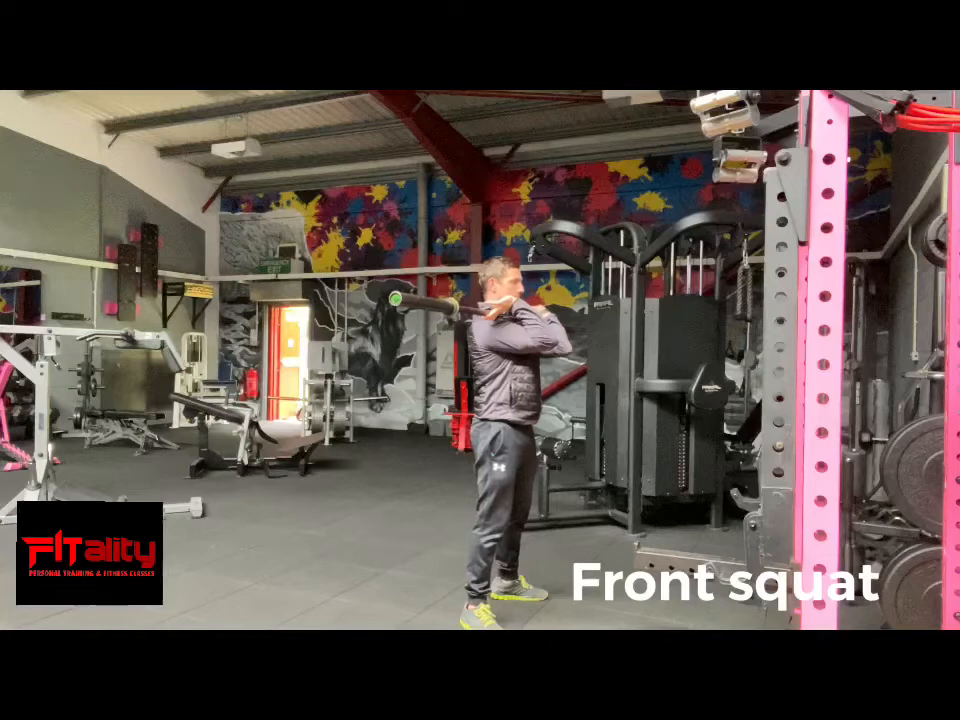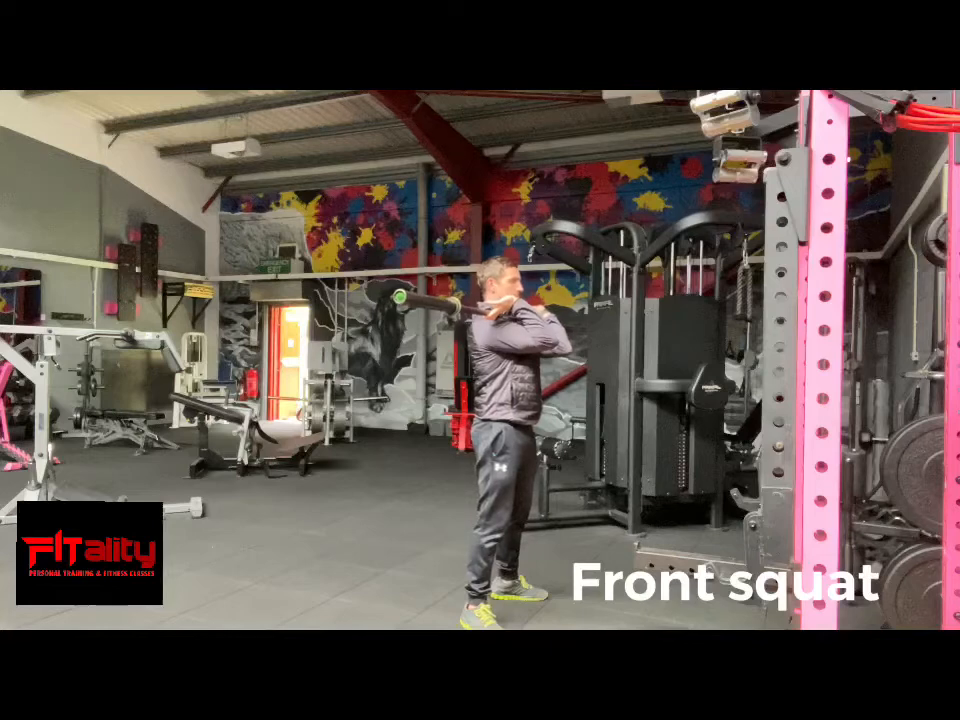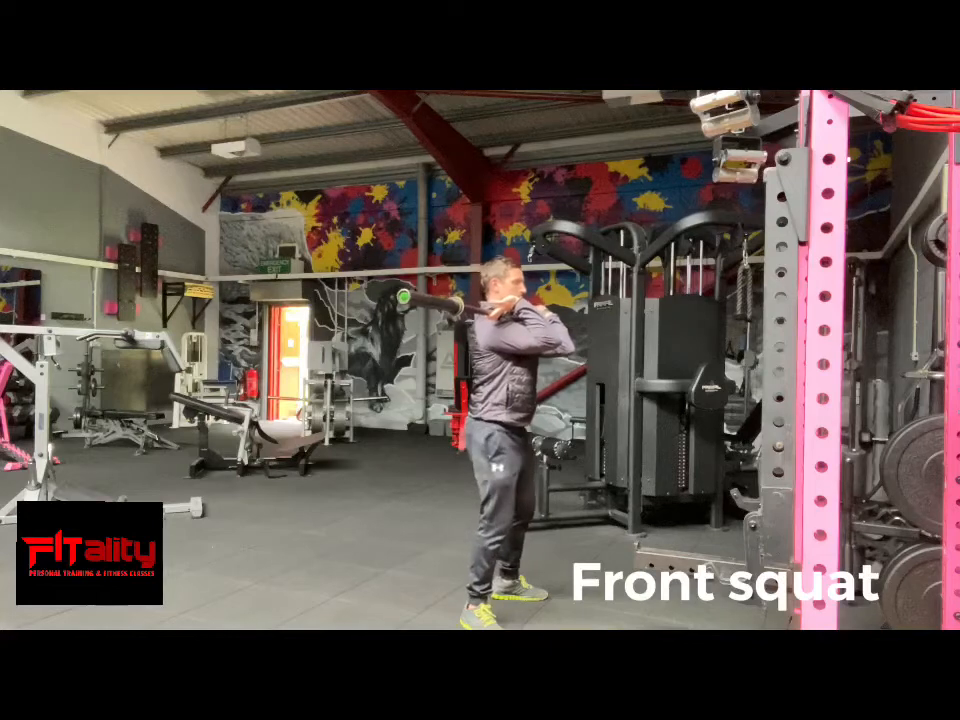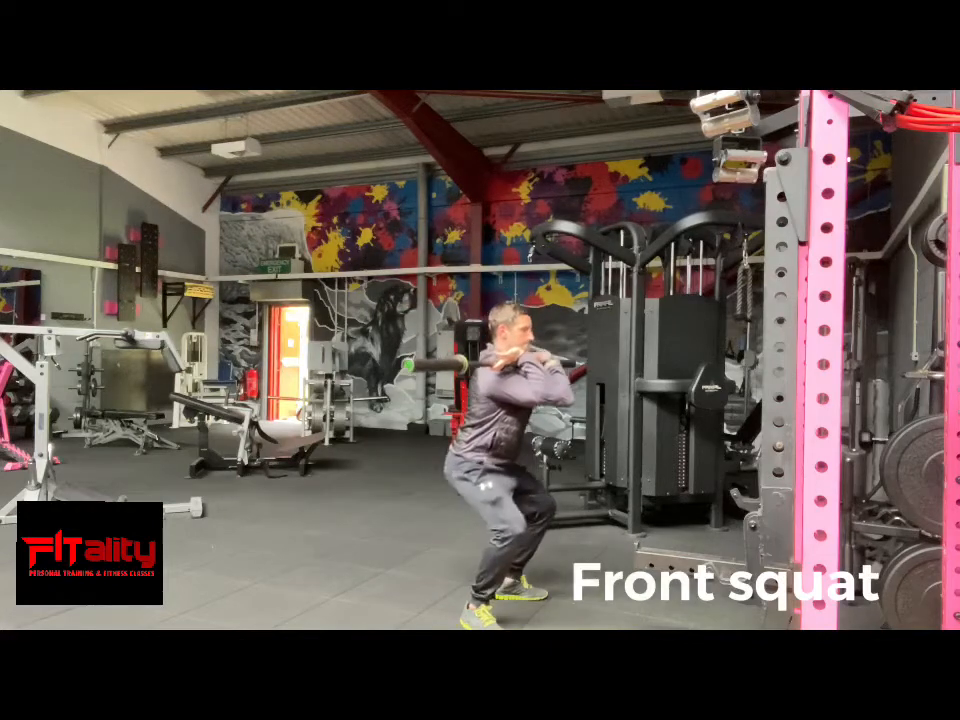
dt=0.5s
person 1, frame 1
left shoulder: (514, 322)
right shoulder: (489, 325)
left elbow: (561, 345)
right elbow: (543, 343)
left wrist: (542, 314)
right wrist: (520, 307)
left hip: (521, 430)
right hip: (499, 431)
left knee: (516, 514)
right knee: (492, 520)
left ankle: (507, 580)
right ankle: (474, 604)
person 1, frame 2
left shoulder: (515, 321)
right shoulder: (488, 325)
left elbow: (562, 346)
right elbow: (544, 342)
left wrist: (540, 314)
right wrist: (521, 307)
left hip: (522, 430)
right hip: (500, 431)
left knee: (516, 514)
right knee: (493, 520)
left ankle: (507, 580)
right ankle: (475, 604)
person 1, frame 3
left shoulder: (514, 321)
right shoulder: (491, 324)
left elbow: (564, 346)
right elbow: (545, 341)
left wrist: (543, 313)
right wrist: (524, 307)
left hip: (515, 431)
right hip: (492, 431)
left knee: (521, 511)
right knee: (496, 519)
left ankle: (507, 580)
right ankle: (475, 605)
person 1, frame 4
left shoulder: (518, 368)
right shoulder: (495, 374)
left elbow: (564, 396)
right elbow: (543, 394)
left wrist: (549, 362)
right wrist: (528, 359)
left hip: (501, 464)
right hip: (471, 467)
left knee: (542, 507)
right knee: (512, 528)
left ankle: (510, 580)
right ankle: (476, 607)
